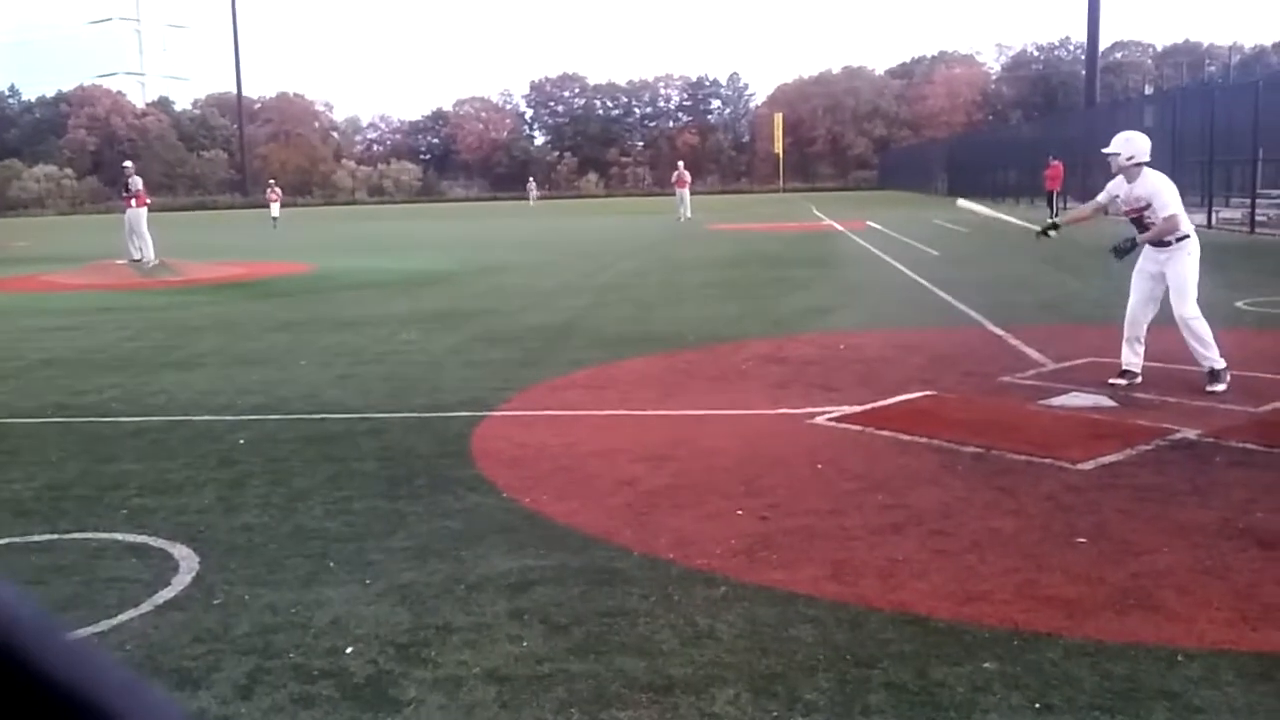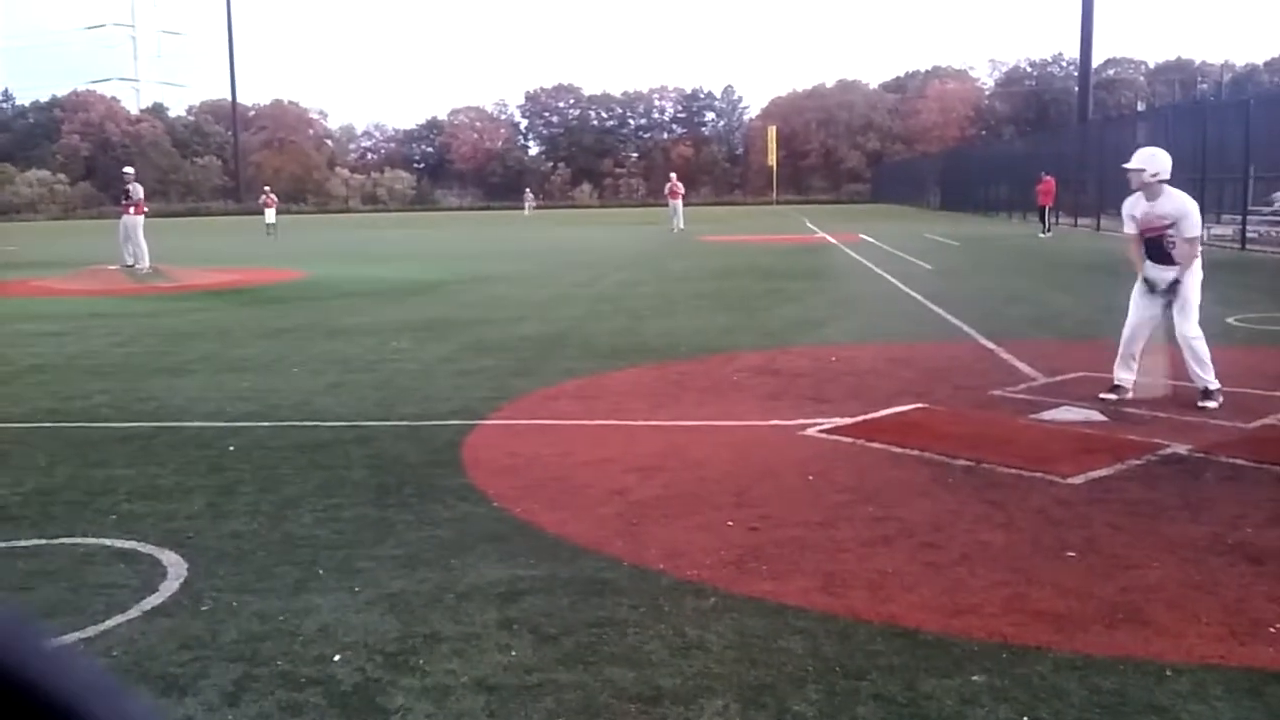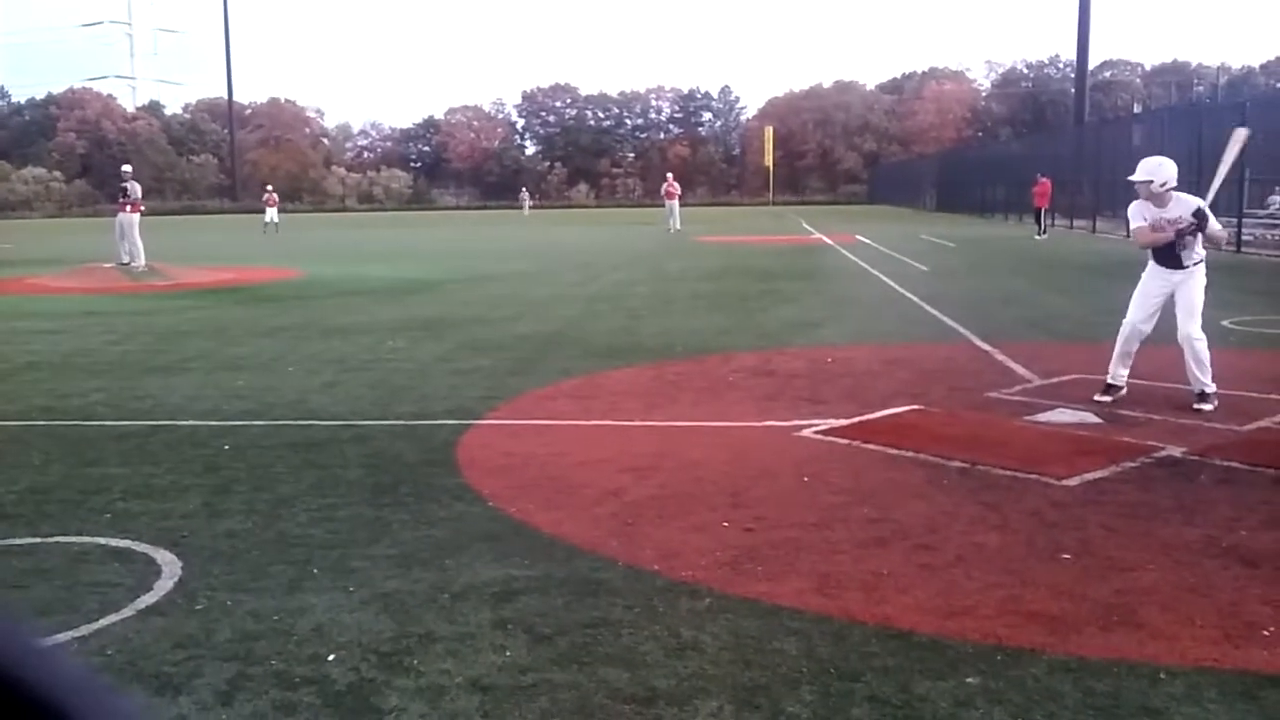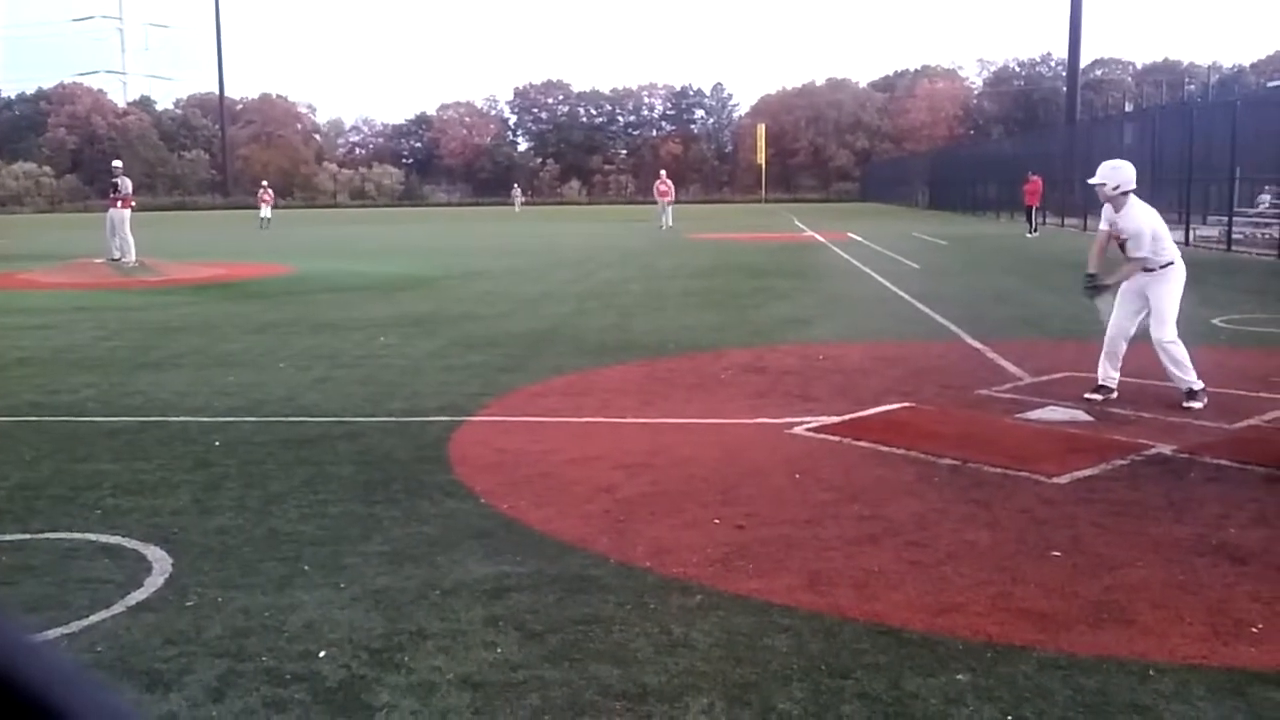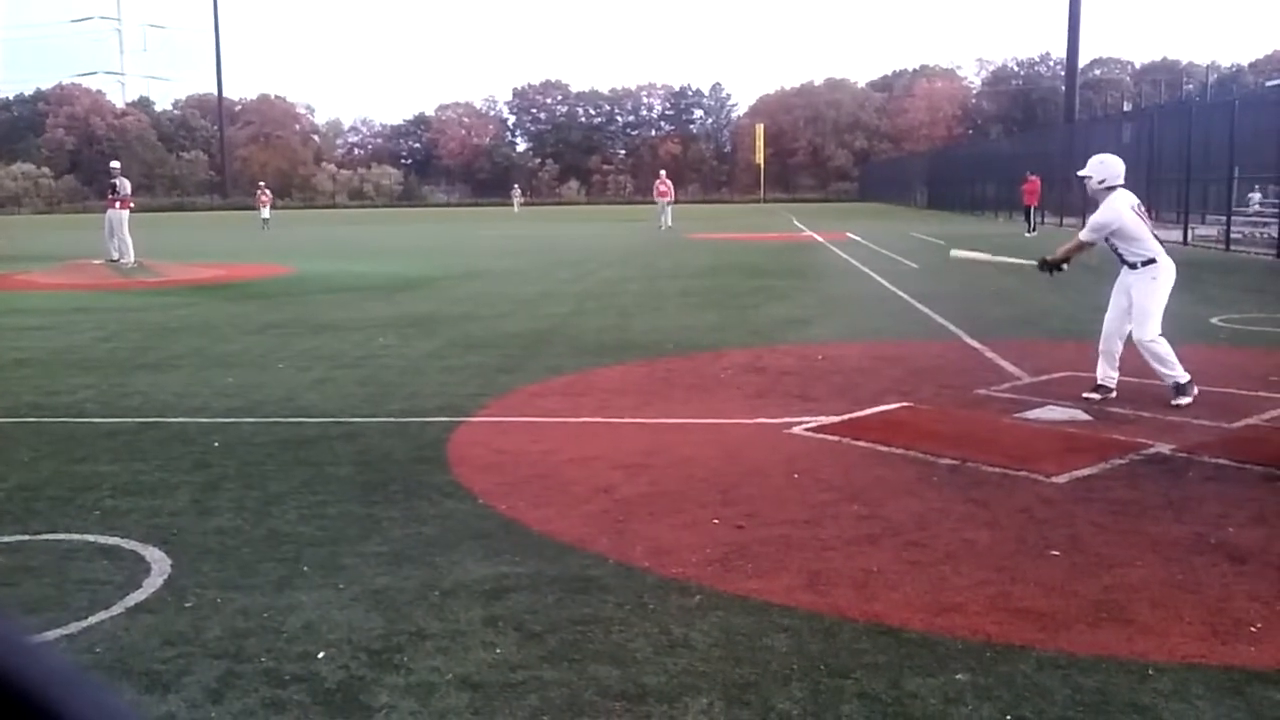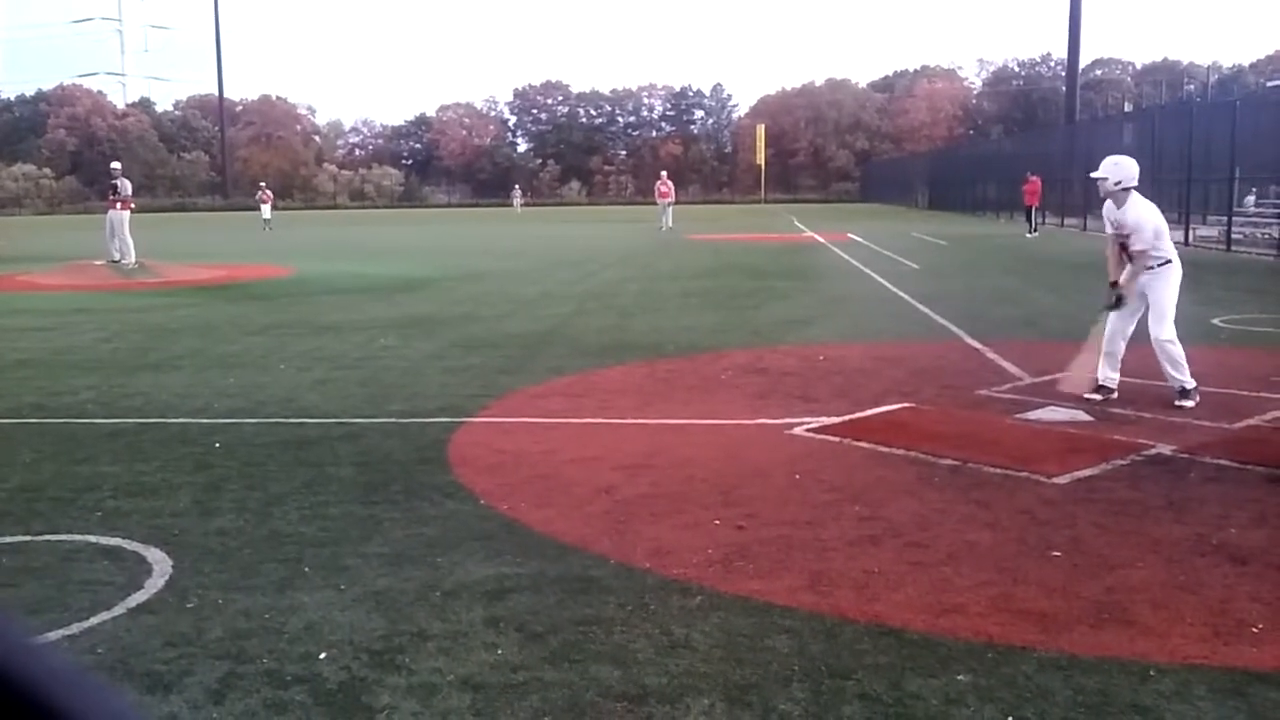
dt=0.4s
person 1, frame 1
left shoulder: (1157, 184)
right shoulder: (1117, 186)
left elbow: (1171, 225)
right elbow: (1091, 208)
left wrist: (1134, 241)
right wrist: (1057, 224)
left hip: (1179, 248)
right hip: (1152, 251)
left knee: (1185, 311)
right knee: (1136, 311)
left ankle: (1217, 368)
right ankle: (1130, 369)
person 1, frame 2
left shoulder: (1183, 203)
right shoulder: (1131, 205)
left elbow: (1193, 246)
right elbow: (1133, 245)
left wrist: (1177, 280)
right wrist: (1144, 277)
left hip: (1185, 272)
right hip: (1154, 270)
left knee: (1187, 331)
right knee: (1134, 326)
left ankle: (1210, 387)
right ankle: (1123, 383)
person 1, frame 3
left shoulder: (1192, 205)
right shoulder: (1137, 208)
left elbow: (1220, 239)
right elbow: (1143, 240)
left wrist: (1204, 227)
right wrist: (1180, 232)
left hip: (1190, 273)
right hip: (1158, 272)
left knee: (1190, 332)
right knee: (1132, 324)
left ankle: (1206, 389)
right ankle: (1116, 382)
person 1, frame 4
left shoulder: (1138, 219)
right shoulder: (1110, 209)
left elbow: (1134, 264)
right elbow: (1099, 244)
left wrist: (1109, 283)
right wrist: (1092, 274)
left hip: (1167, 274)
right hip: (1142, 273)
left knee: (1163, 335)
right knee: (1117, 327)
left ankle: (1194, 388)
right ankle: (1107, 383)
person 1, frame 5
left shoulder: (1107, 214)
right shoulder: (1122, 196)
left elbow: (1078, 244)
right elbow: (1090, 238)
left wrist: (1050, 260)
right wrist: (1065, 258)
left hip: (1153, 272)
right hip: (1132, 271)
left knee: (1145, 335)
right knee: (1112, 327)
left ankle: (1182, 382)
right ankle: (1106, 383)
person 1, frame 6
left shoulder: (1142, 213)
right shoulder: (1109, 207)
left elbow: (1140, 260)
right elbow: (1113, 247)
left wrist: (1124, 293)
right wrist: (1114, 283)
left hip: (1163, 272)
right hip: (1134, 273)
left knee: (1161, 333)
right knee: (1115, 328)
left ankle: (1187, 387)
right ankle: (1107, 383)
